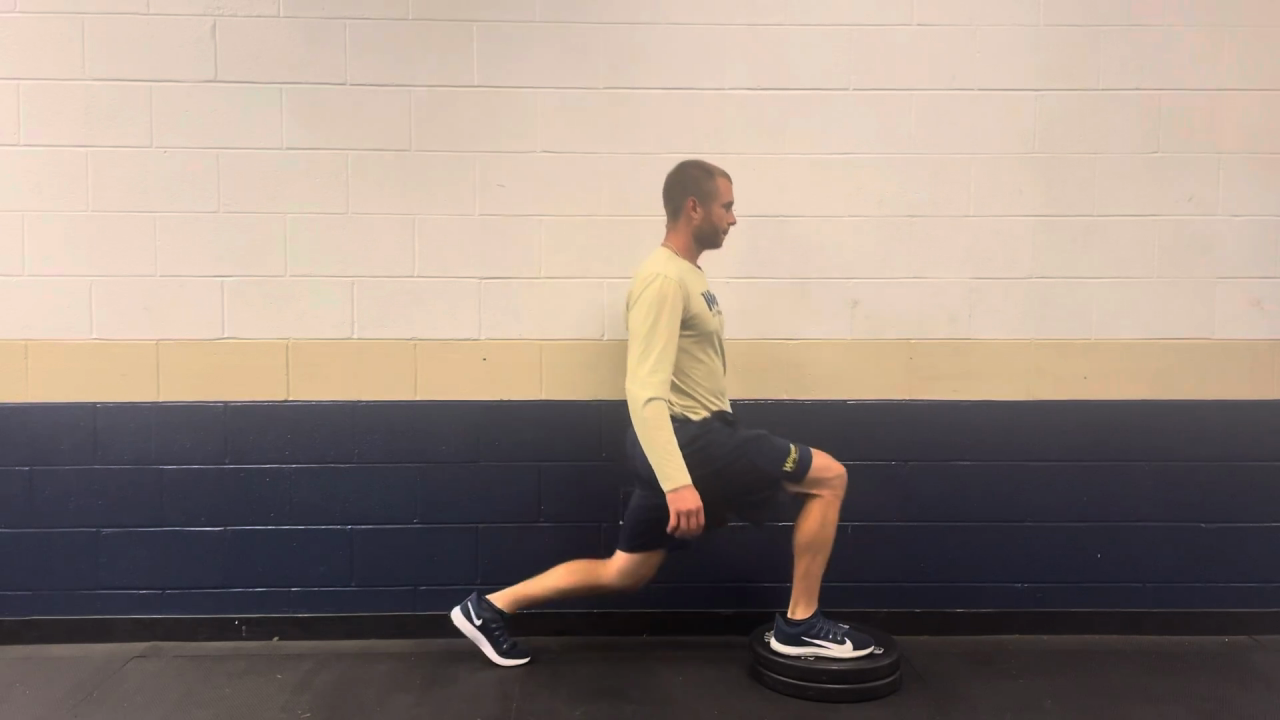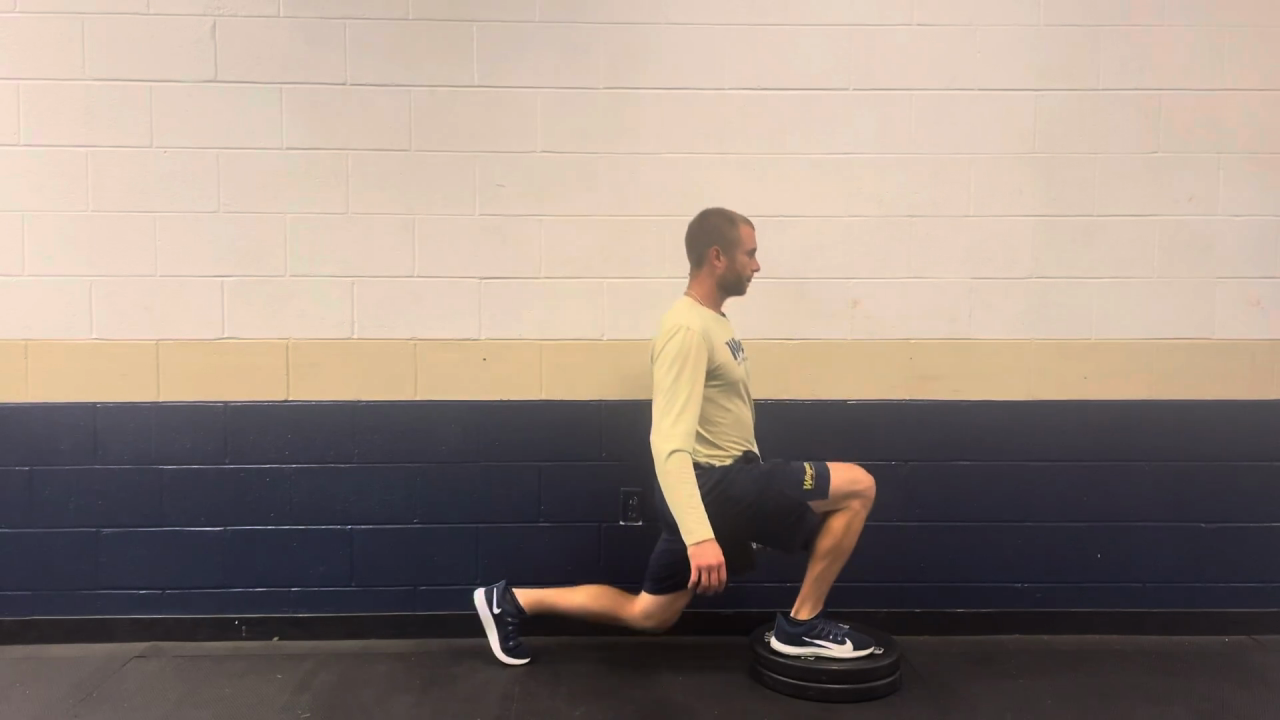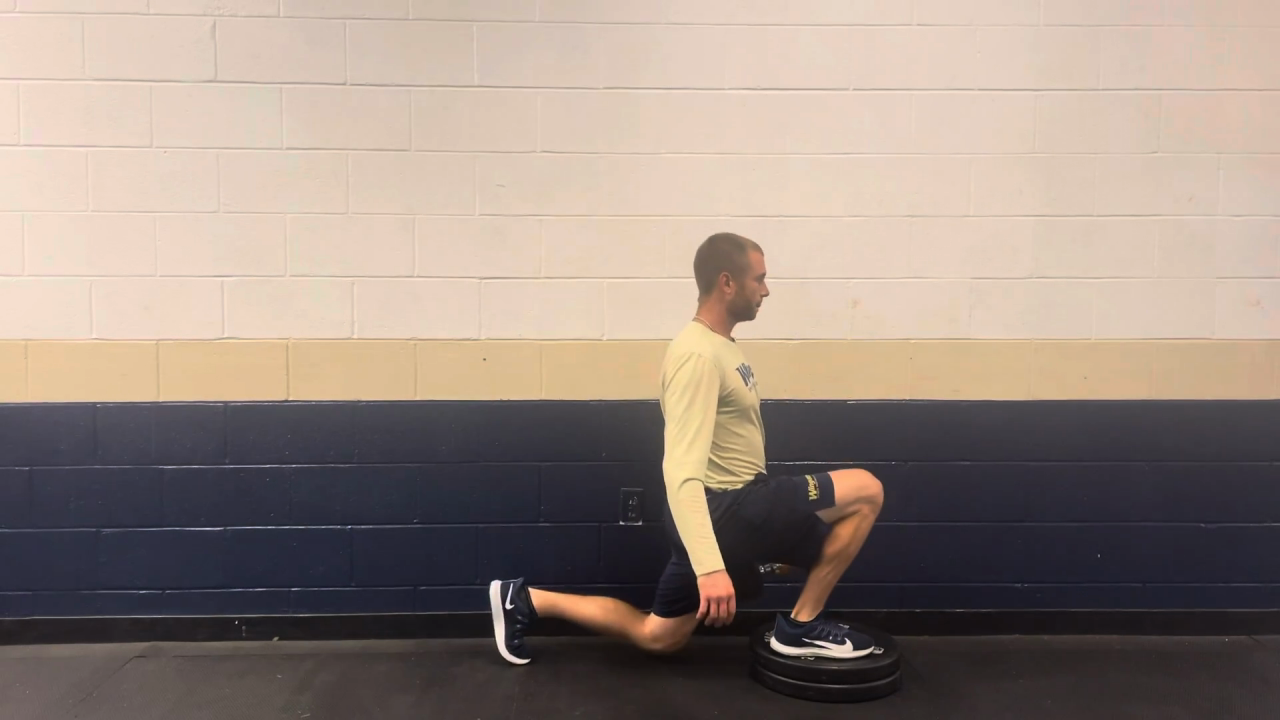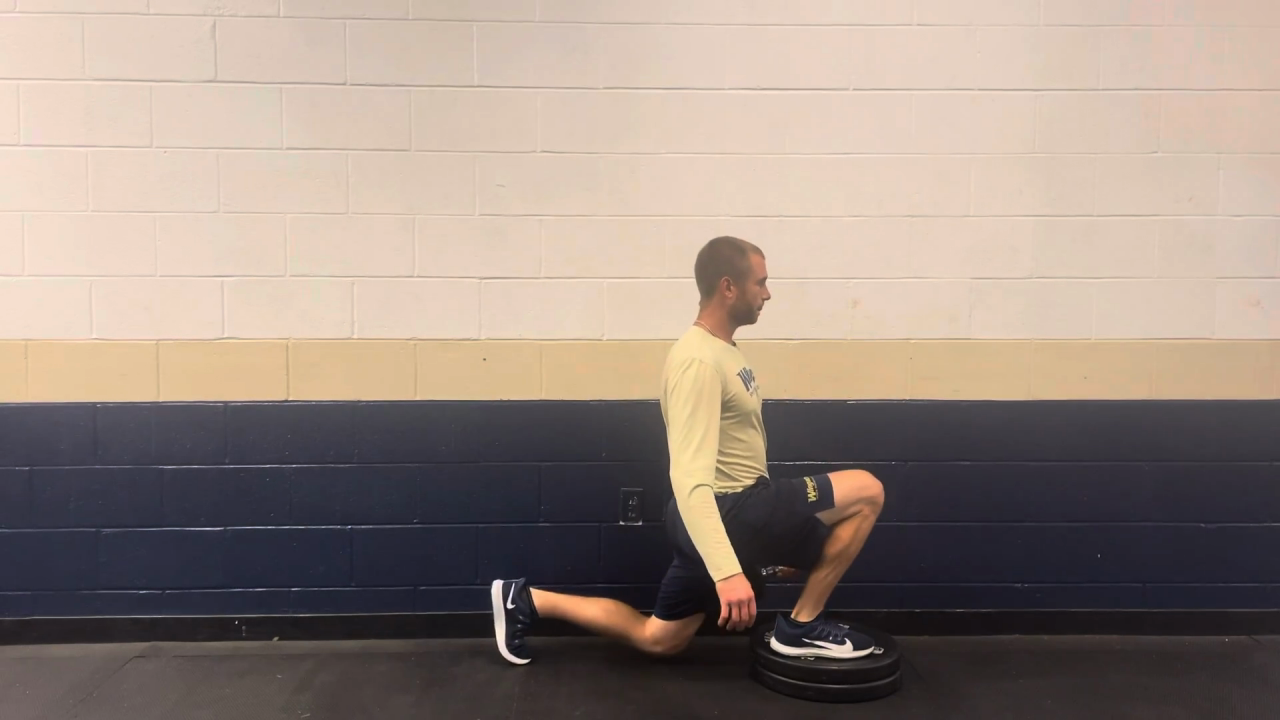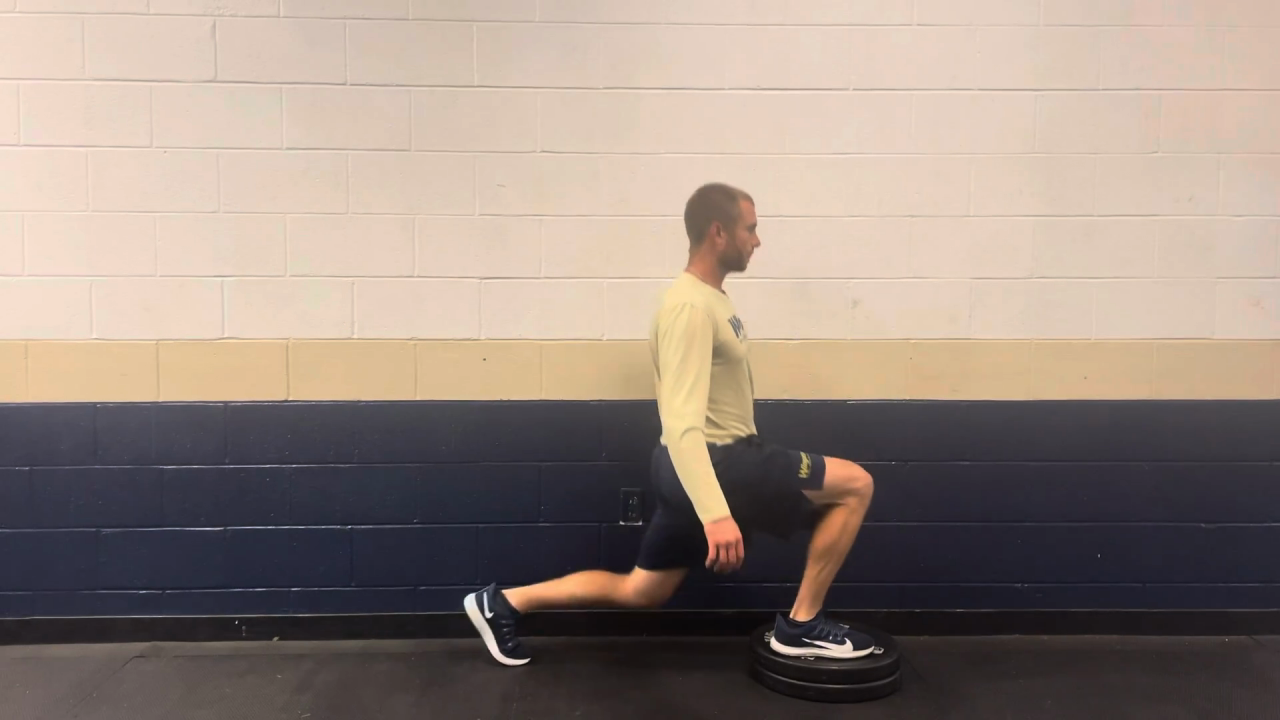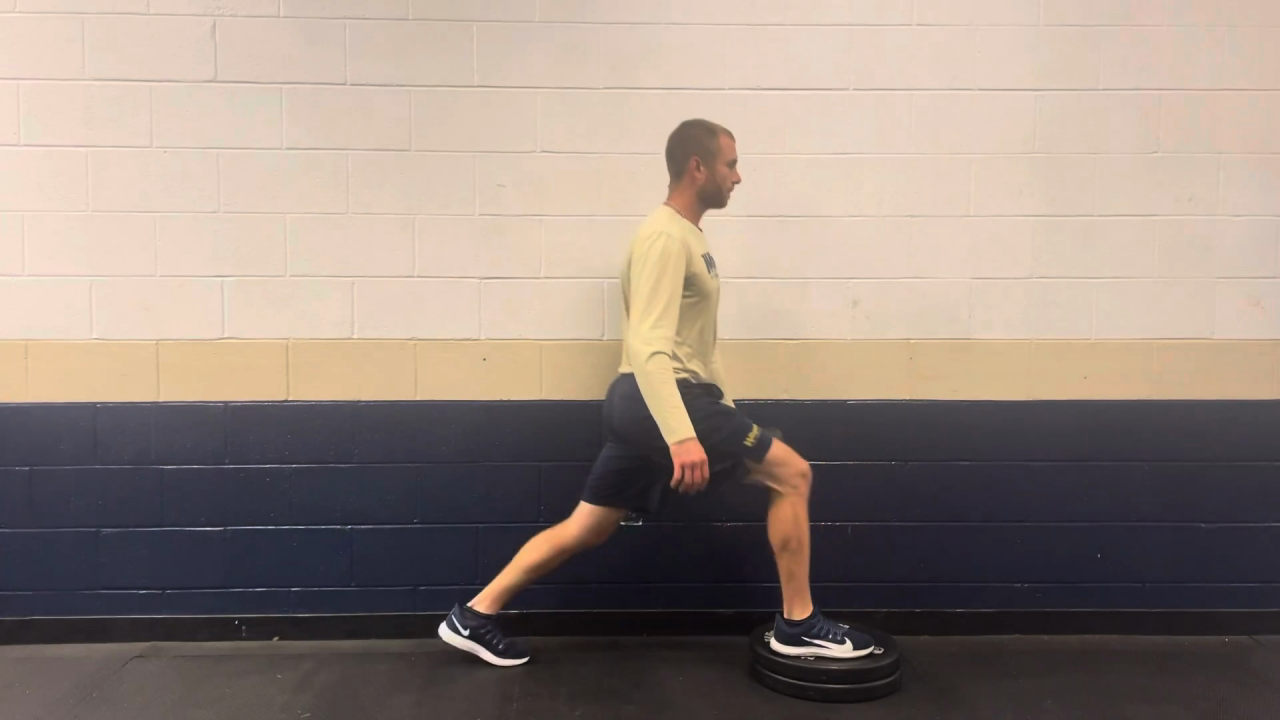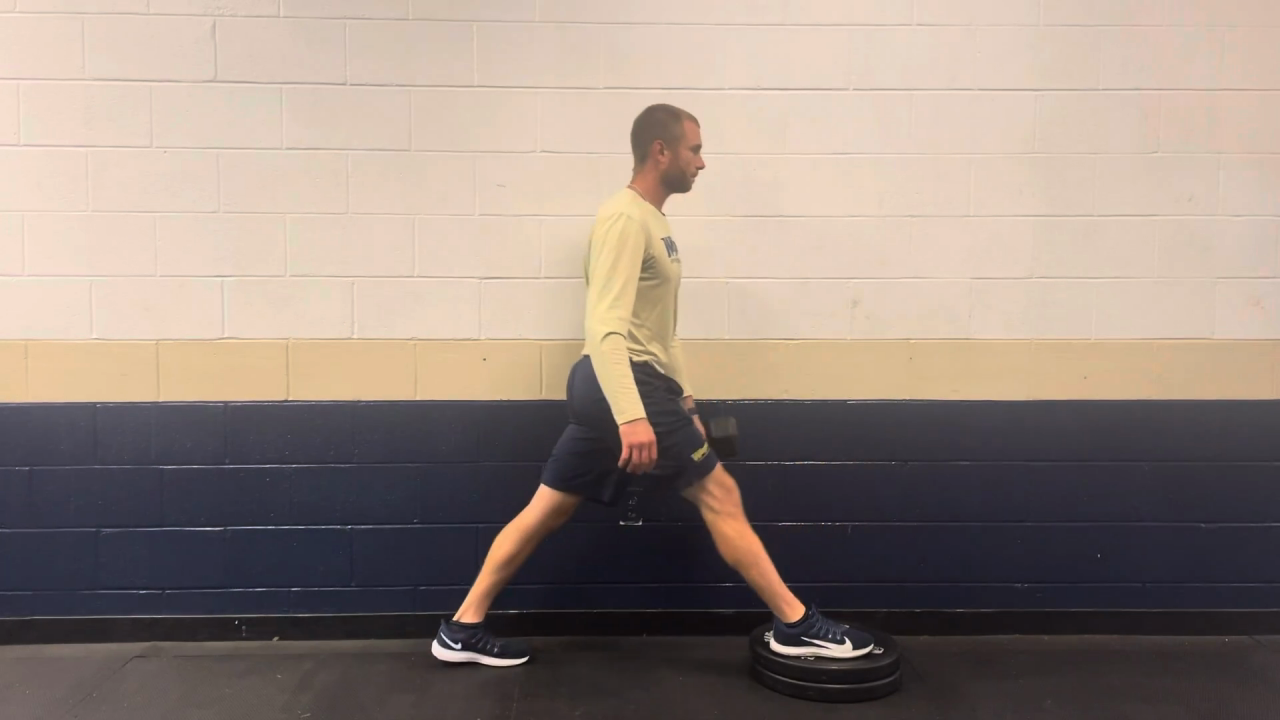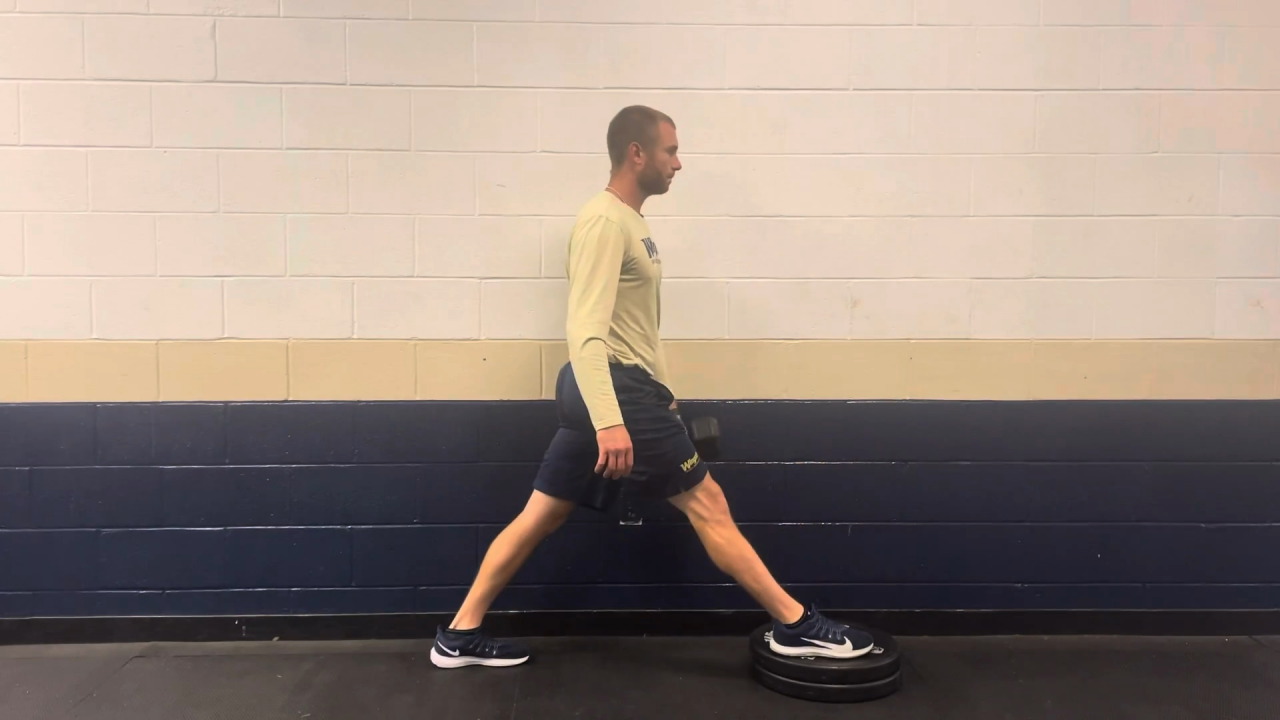
dt=0.3s
person 1, frame 1
left shoulder: (684, 273)
right shoulder: (664, 279)
right elbow: (645, 392)
right wrist: (678, 482)
left hip: (685, 435)
right hip: (688, 438)
left knee: (625, 572)
right knee: (829, 478)
left ankle: (490, 608)
right ankle: (800, 623)
person 1, frame 2
left shoulder: (710, 321)
right shoulder: (688, 330)
right elbow: (670, 444)
left wrist: (748, 515)
right wrist: (699, 537)
left hip: (721, 481)
right hip: (716, 485)
left knee: (649, 613)
right knee: (857, 487)
left ankle: (509, 602)
right ankle: (803, 624)
person 1, frame 3
left shoulder: (719, 345)
right shoulder: (698, 356)
right elbow: (682, 472)
left wrist: (769, 532)
right wrist: (709, 568)
left hip: (730, 504)
right hip: (726, 510)
left knee: (658, 636)
right knee: (866, 491)
left ankle: (523, 600)
right ankle: (802, 624)
person 1, frame 4
left shoulder: (720, 350)
right shoulder: (699, 363)
right elbow: (691, 481)
left wrist: (772, 534)
right wrist: (727, 572)
left hip: (733, 508)
right hip: (730, 513)
left knee: (659, 638)
right knee: (865, 492)
left ankle: (523, 601)
right ankle: (803, 625)
person 1, frame 5
left shoulder: (709, 298)
right shoulder: (691, 306)
right elbow: (683, 424)
left wrist: (735, 493)
right wrist: (716, 514)
left hip: (717, 461)
right hip: (715, 466)
left knee: (641, 589)
right knee: (855, 485)
left ankle: (503, 603)
right ankle: (803, 624)
person 1, frame 6
left shoulder: (687, 235)
right shoulder: (666, 237)
right elbow: (649, 347)
left wrist: (727, 413)
right wrist: (682, 434)
left hip: (641, 404)
right hip: (665, 400)
left knee: (587, 527)
right knee: (791, 474)
left ankle: (474, 616)
right ankle: (800, 625)
person 1, frame 7
left shoulder: (649, 220)
right shoulder: (625, 219)
right elbow: (605, 328)
left wrist: (684, 399)
right wrist: (632, 415)
left hip: (604, 388)
right hip: (621, 387)
left knee: (546, 510)
right knee: (721, 495)
left ankle: (462, 628)
right ankle: (796, 624)
person 1, frame 8
left shoulder: (627, 222)
right shoulder: (605, 223)
right elbow: (586, 331)
left wrist: (667, 402)
right wrist: (610, 421)
left hip: (605, 391)
right hip: (614, 389)
left knee: (540, 515)
right knee: (707, 503)
left ankle: (460, 634)
right ankle: (797, 624)
